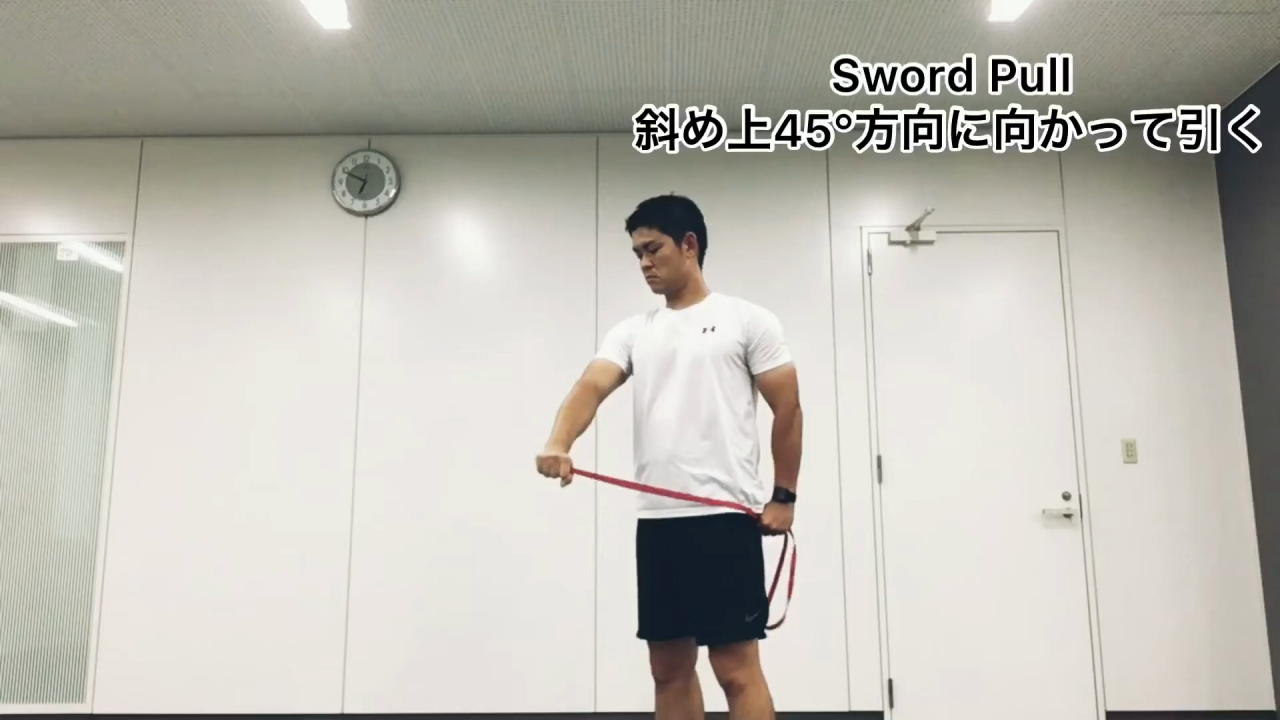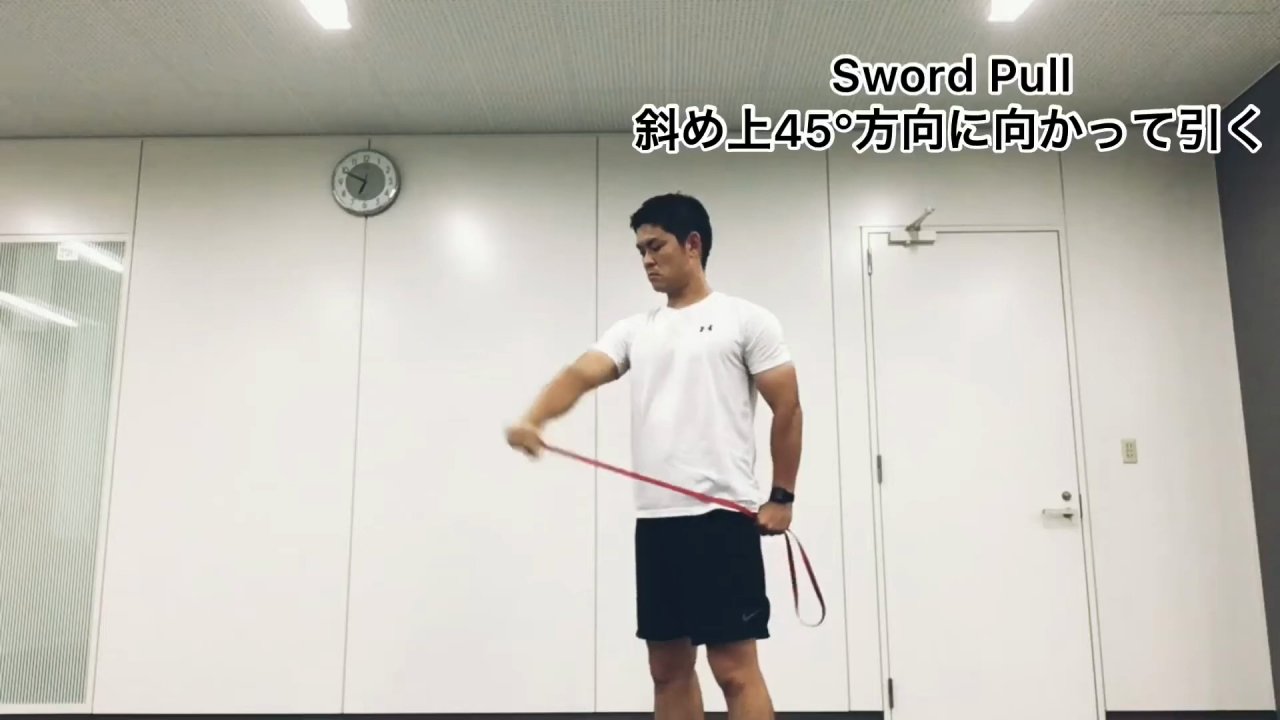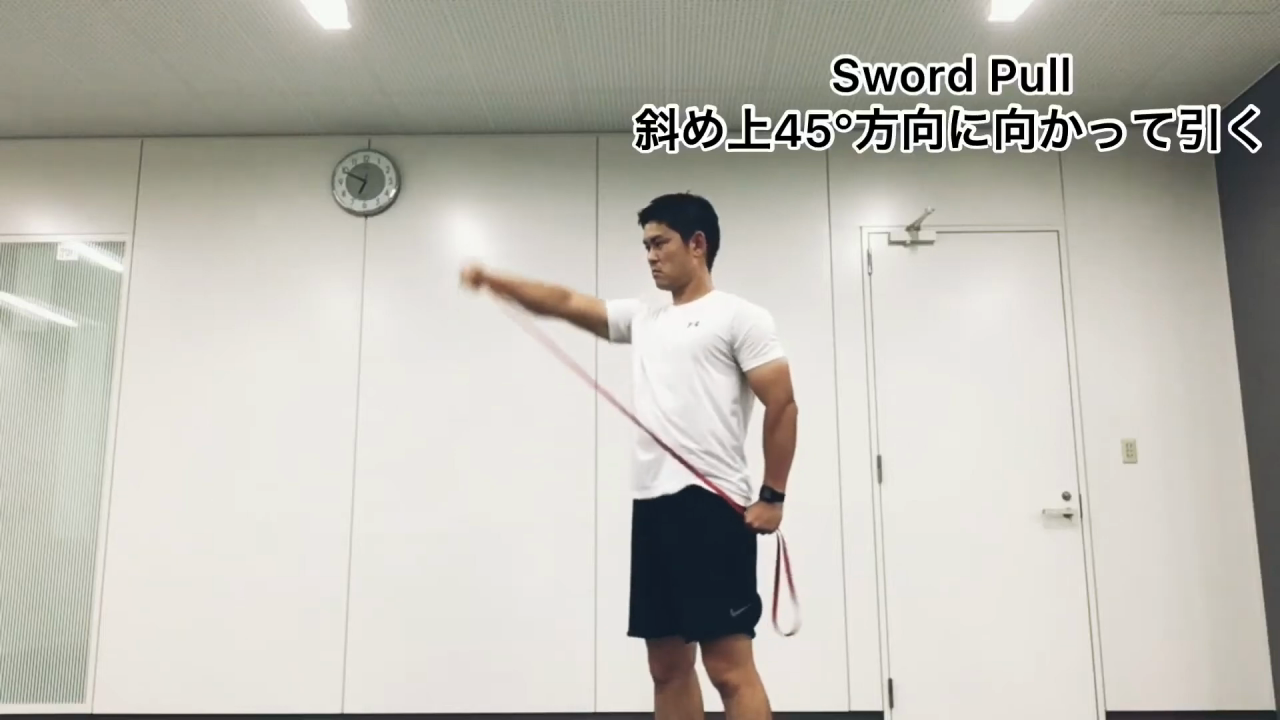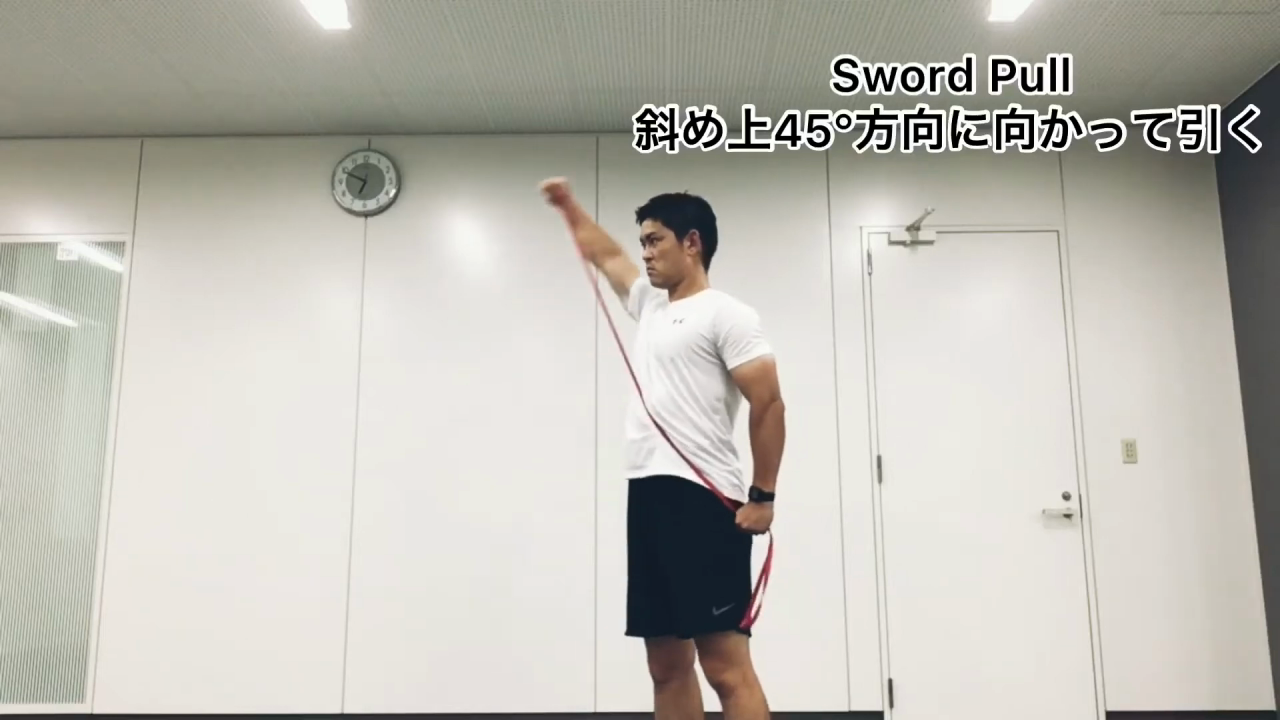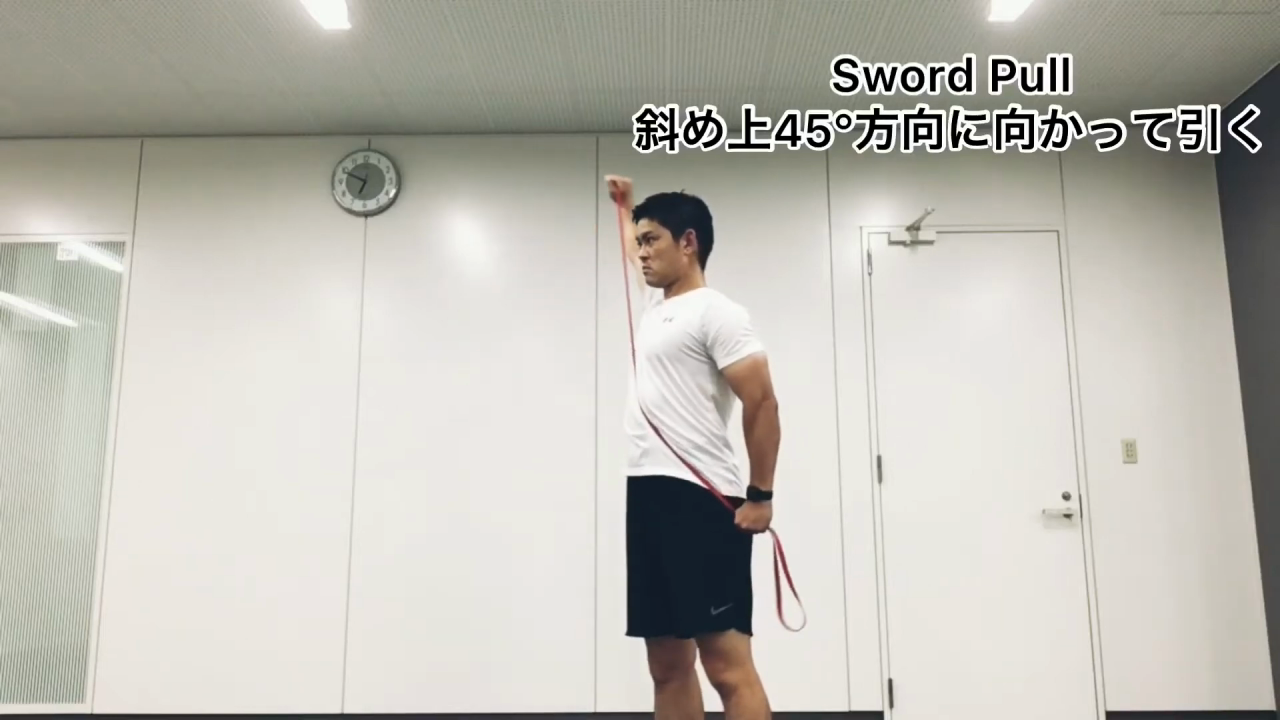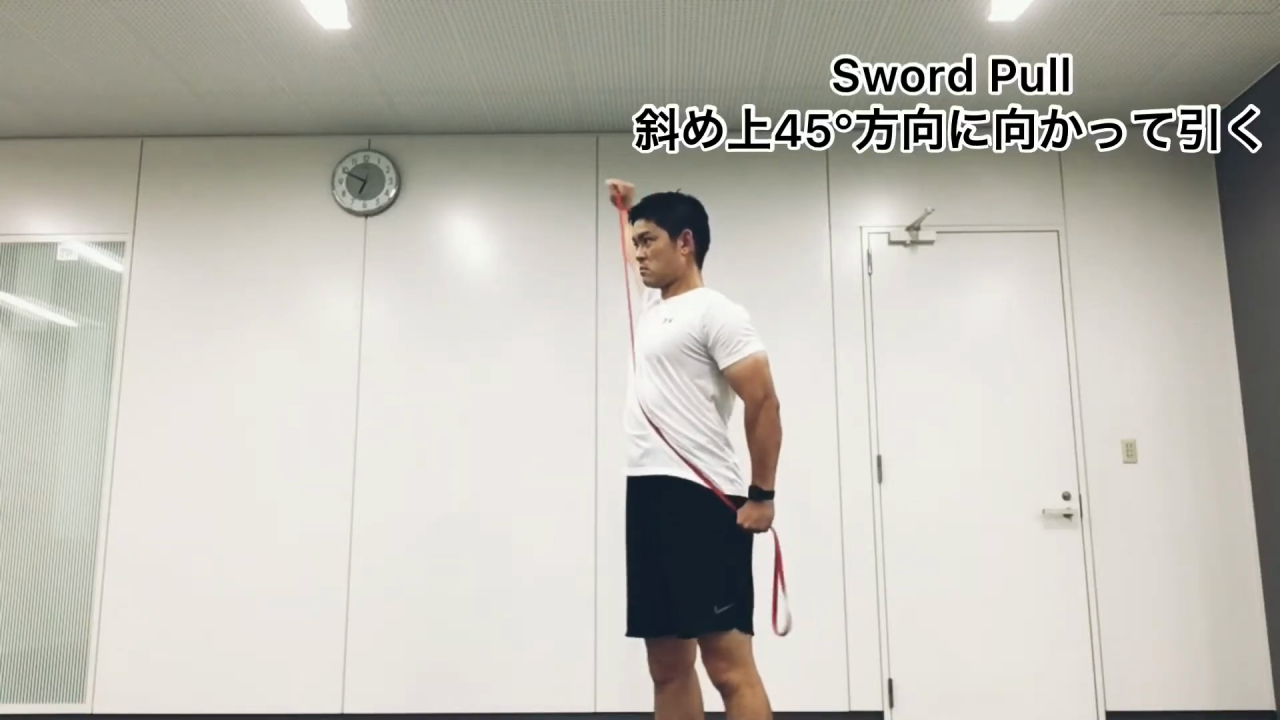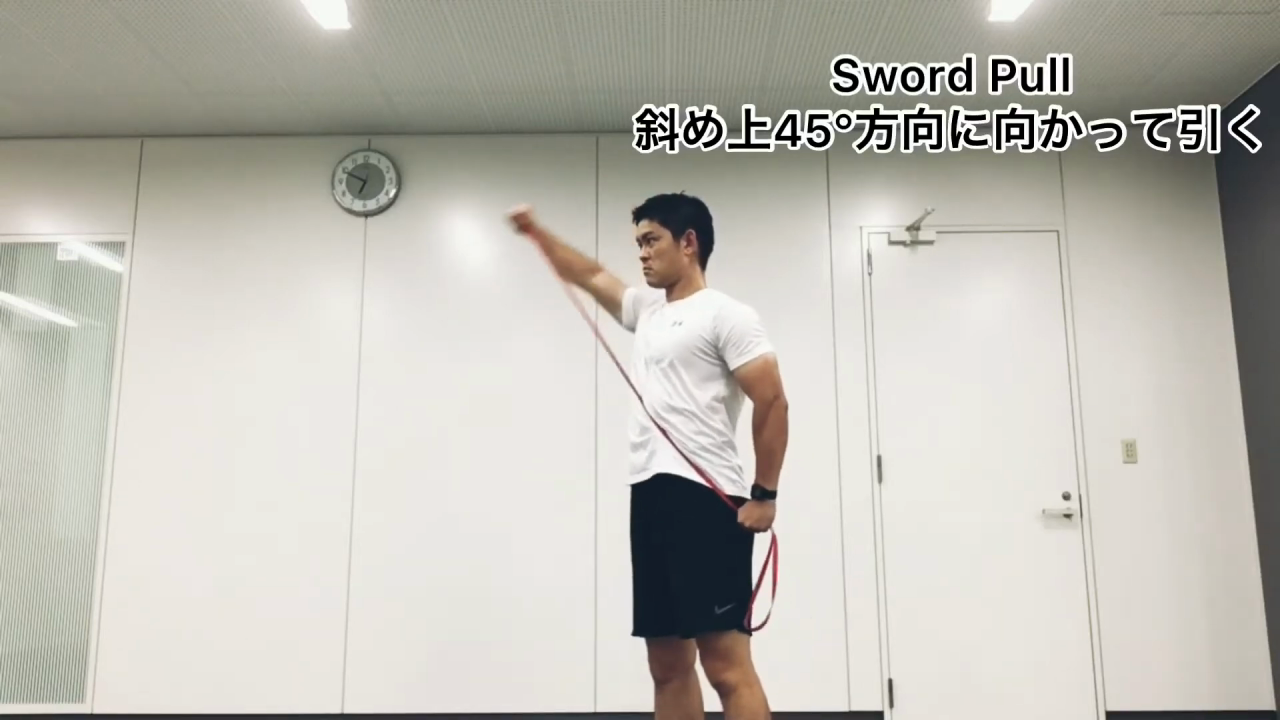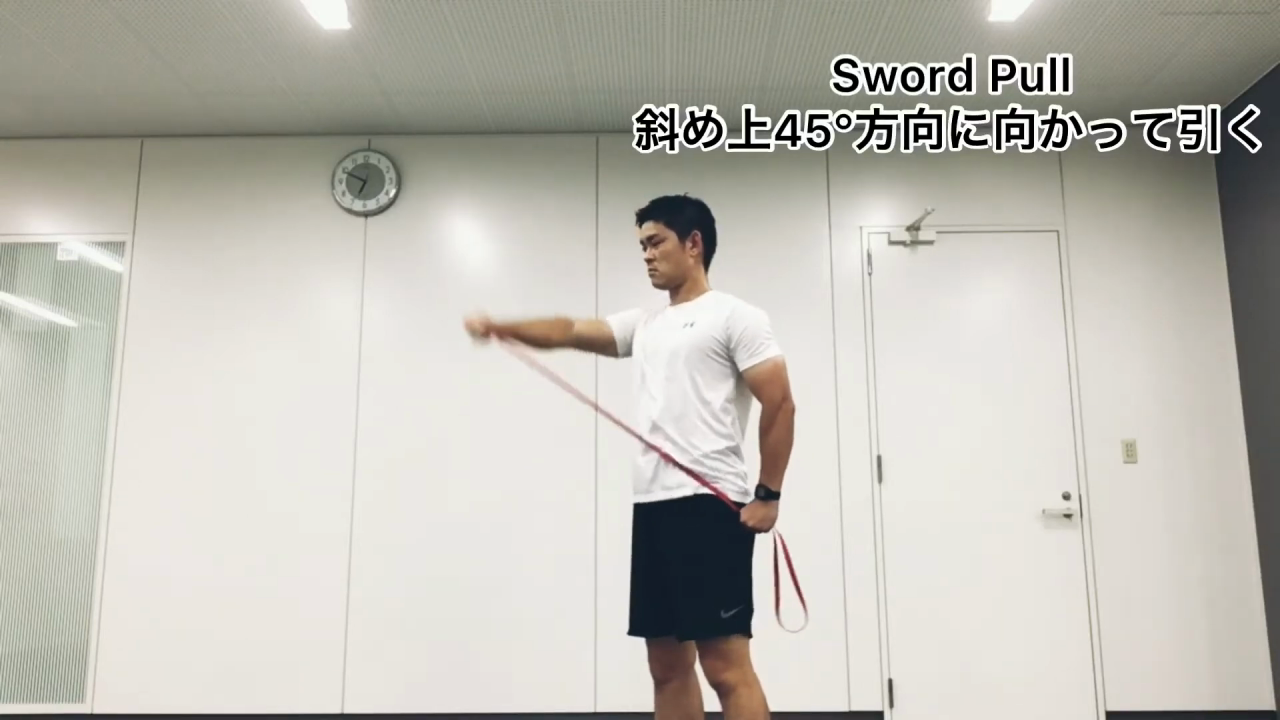
dt=0.3s
person 1, frame 1
left shoulder: (747, 320)
right shoulder: (633, 332)
left elbow: (788, 409)
right elbow: (590, 388)
left wrist: (784, 496)
right wrist: (559, 444)
left hip: (724, 517)
right hip: (656, 520)
left knee: (736, 667)
right knee: (669, 668)
person 1, frame 2
left shoulder: (744, 319)
right shoulder: (636, 329)
left elbow: (788, 408)
right elbow: (578, 375)
left wrist: (780, 497)
right wrist: (533, 420)
left hip: (721, 517)
right hip: (656, 518)
left knee: (735, 668)
right knee: (670, 667)
person 1, frame 3
left shoulder: (739, 317)
right shoulder: (642, 319)
left elbow: (783, 406)
right elbow: (564, 303)
left wrist: (772, 496)
right wrist: (496, 281)
left hip: (712, 506)
right hip: (652, 505)
left knee: (729, 666)
right knee: (668, 666)
person 1, frame 4
left shoulder: (726, 315)
right shoulder: (651, 304)
left elbow: (768, 405)
right elbow: (604, 254)
left wrist: (761, 496)
right wrist: (568, 205)
left hip: (701, 502)
right hip: (648, 496)
left knee: (725, 663)
right knee: (668, 664)
person 1, frame 5
left shoulder: (715, 313)
right shoulder: (656, 303)
left elbow: (761, 403)
right elbow: (635, 251)
left wrist: (760, 496)
right wrist: (623, 204)
left hip: (700, 500)
right hip: (647, 497)
left knee: (726, 663)
right knee: (668, 665)
person 1, frame 6
left shoulder: (714, 312)
right shoulder: (655, 304)
left elbow: (763, 403)
right elbow: (632, 257)
left wrist: (761, 495)
right wrist: (625, 207)
left hip: (700, 500)
right hip: (646, 496)
left knee: (728, 663)
right knee: (668, 664)
person 1, frame 7
left shoulder: (724, 314)
right shoulder: (648, 309)
left elbow: (772, 404)
right elbow: (589, 274)
left wrist: (764, 494)
right wrist: (536, 232)
left hip: (704, 502)
right hip: (652, 498)
left knee: (726, 663)
right knee: (667, 663)
person 1, frame 8
left shoulder: (735, 317)
right shoulder: (645, 322)
left elbow: (780, 405)
right elbow: (572, 330)
left wrist: (768, 494)
right wrist: (501, 326)
left hip: (709, 508)
right hip: (652, 507)
left knee: (726, 665)
right knee: (668, 664)
